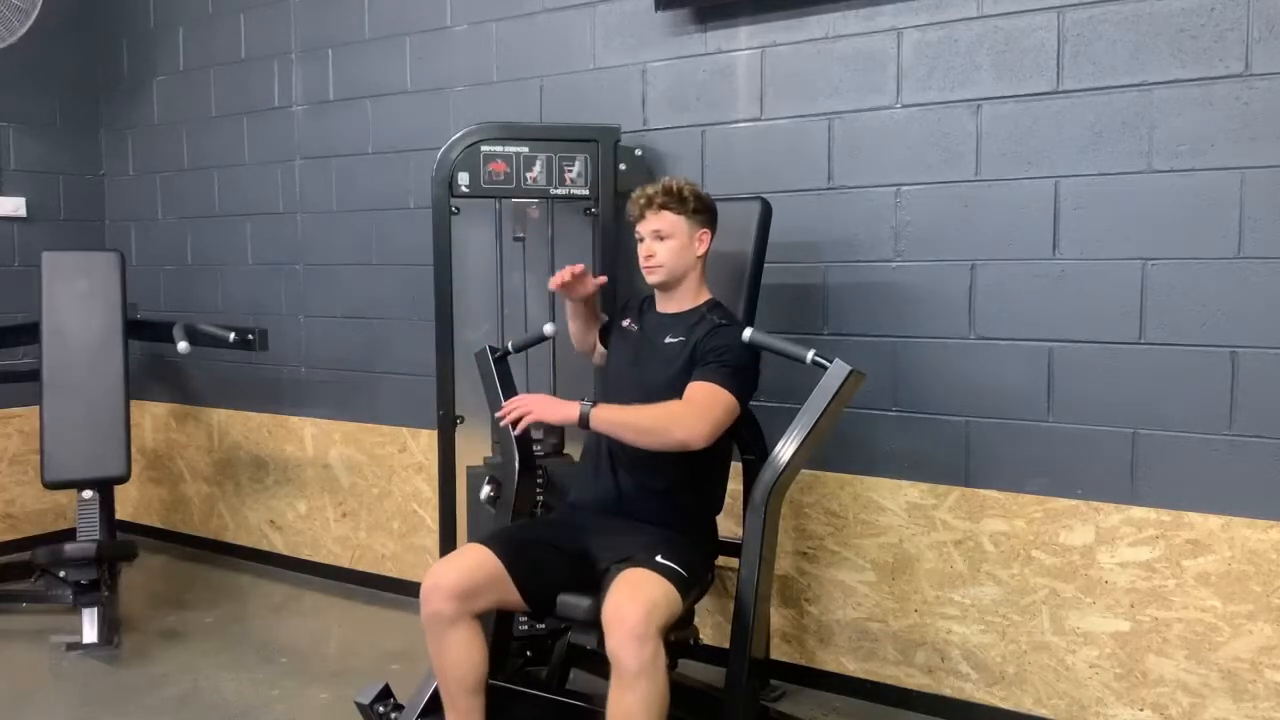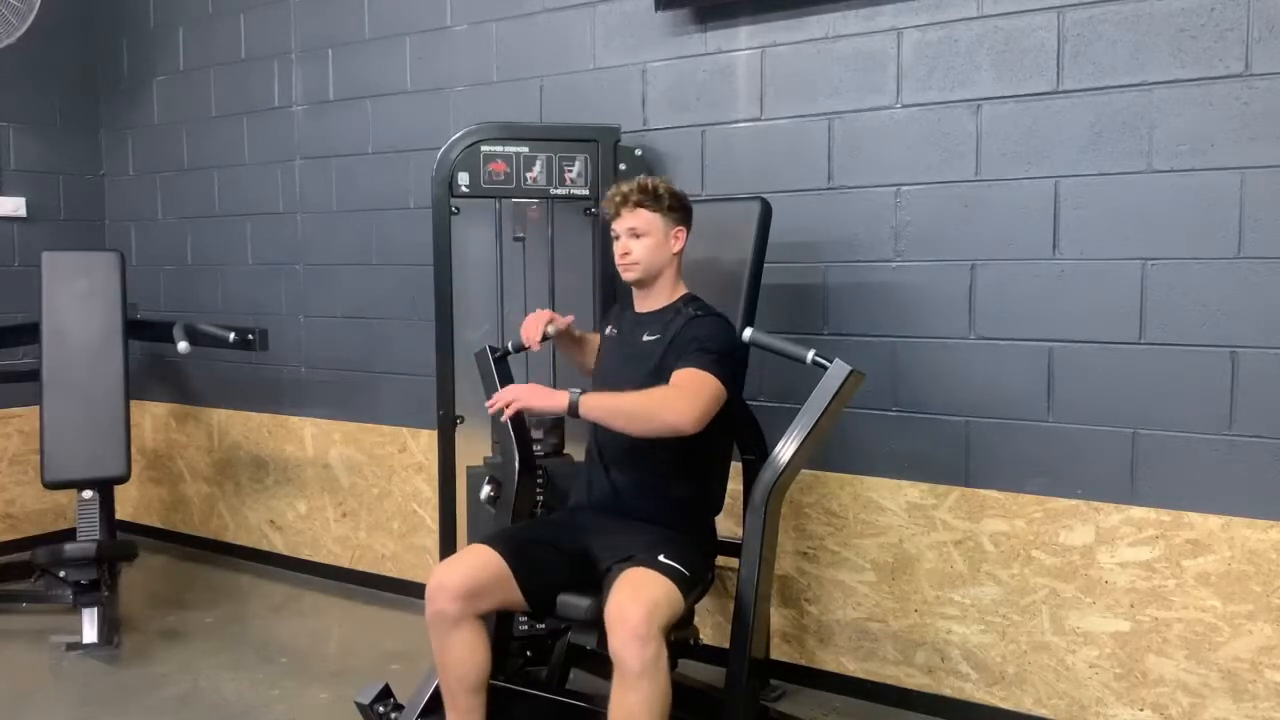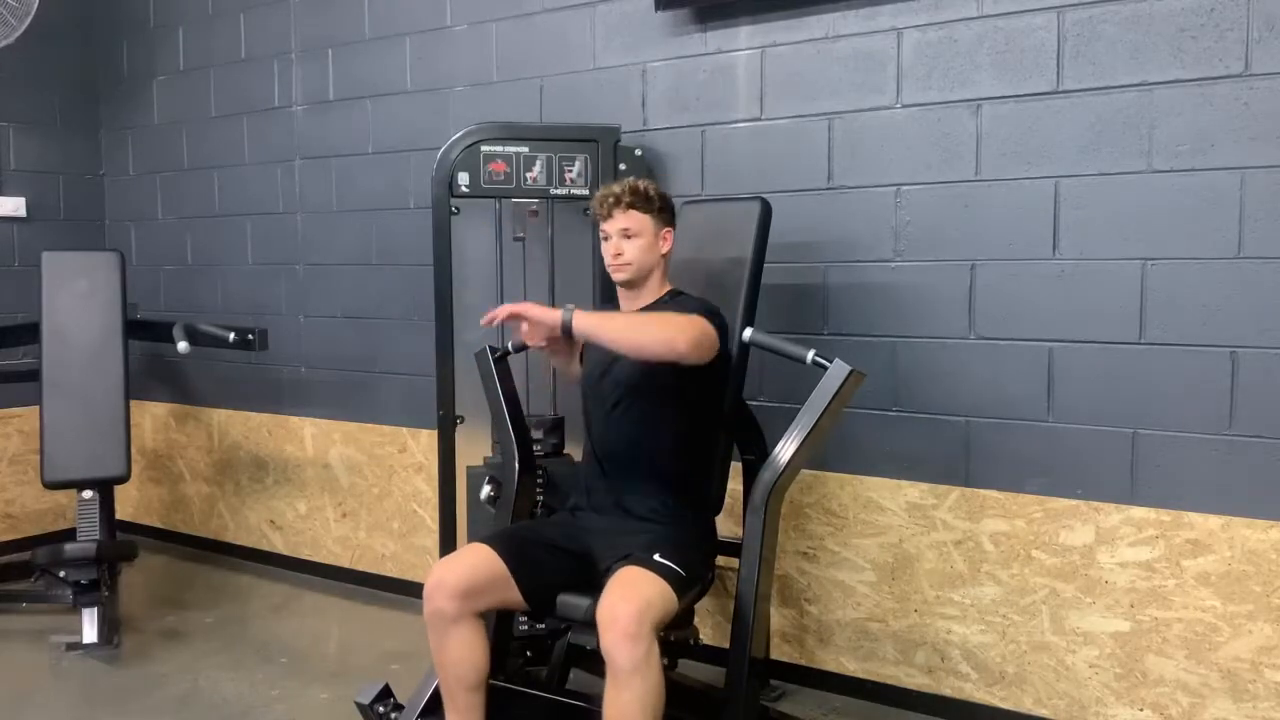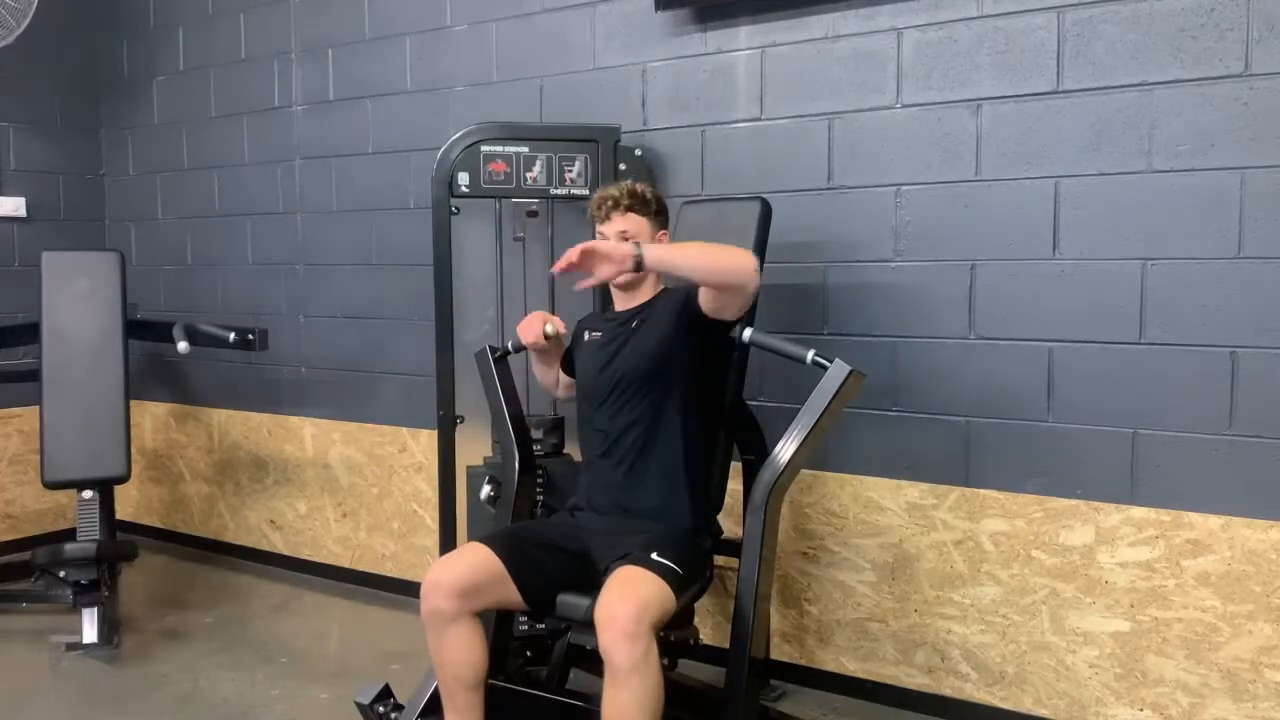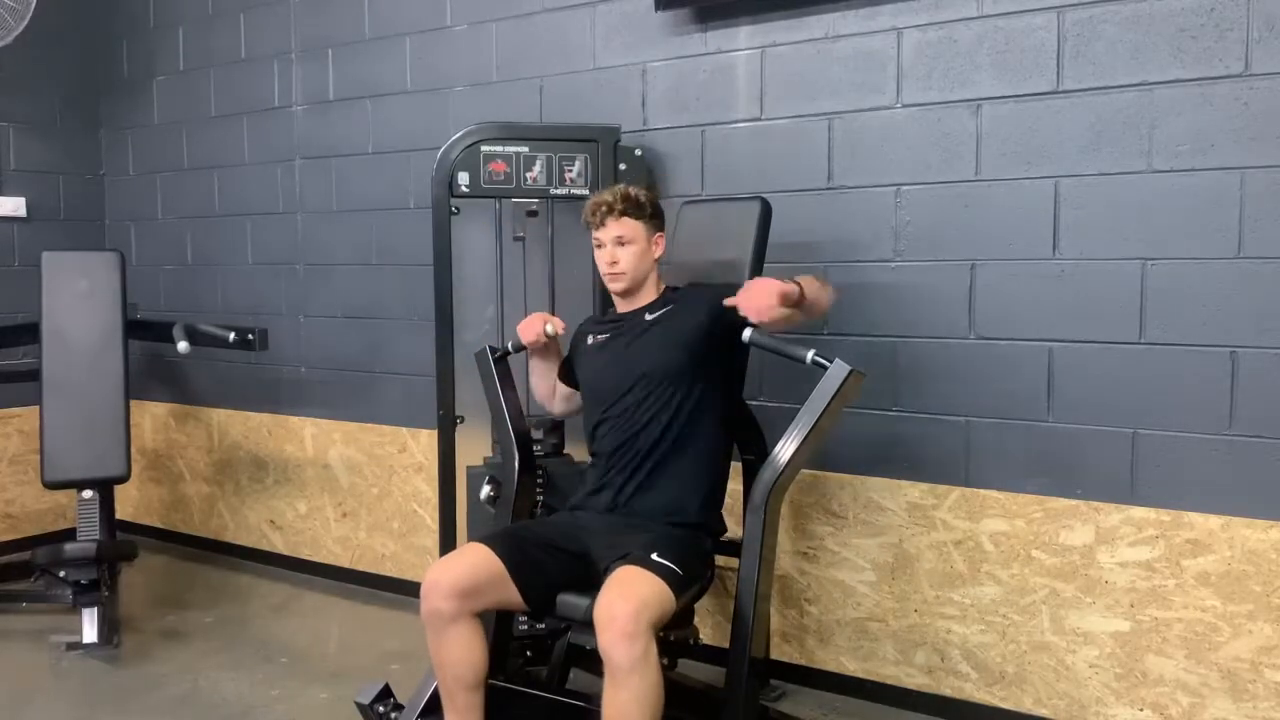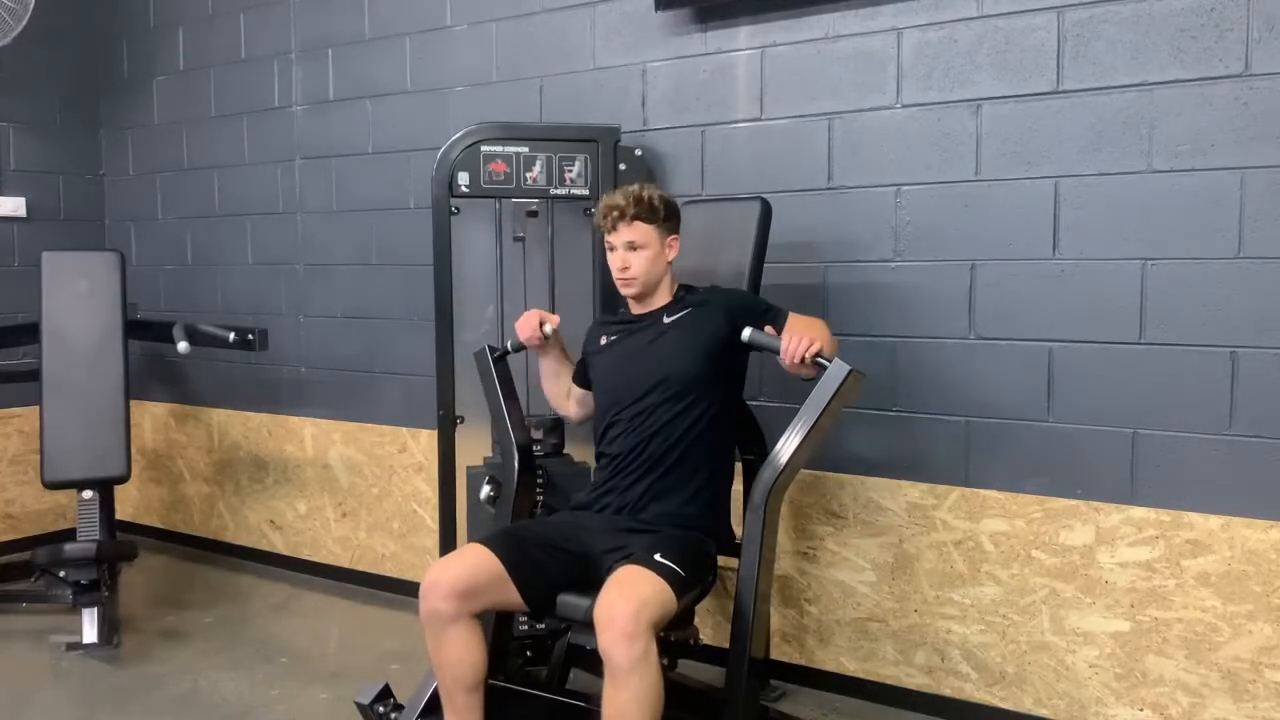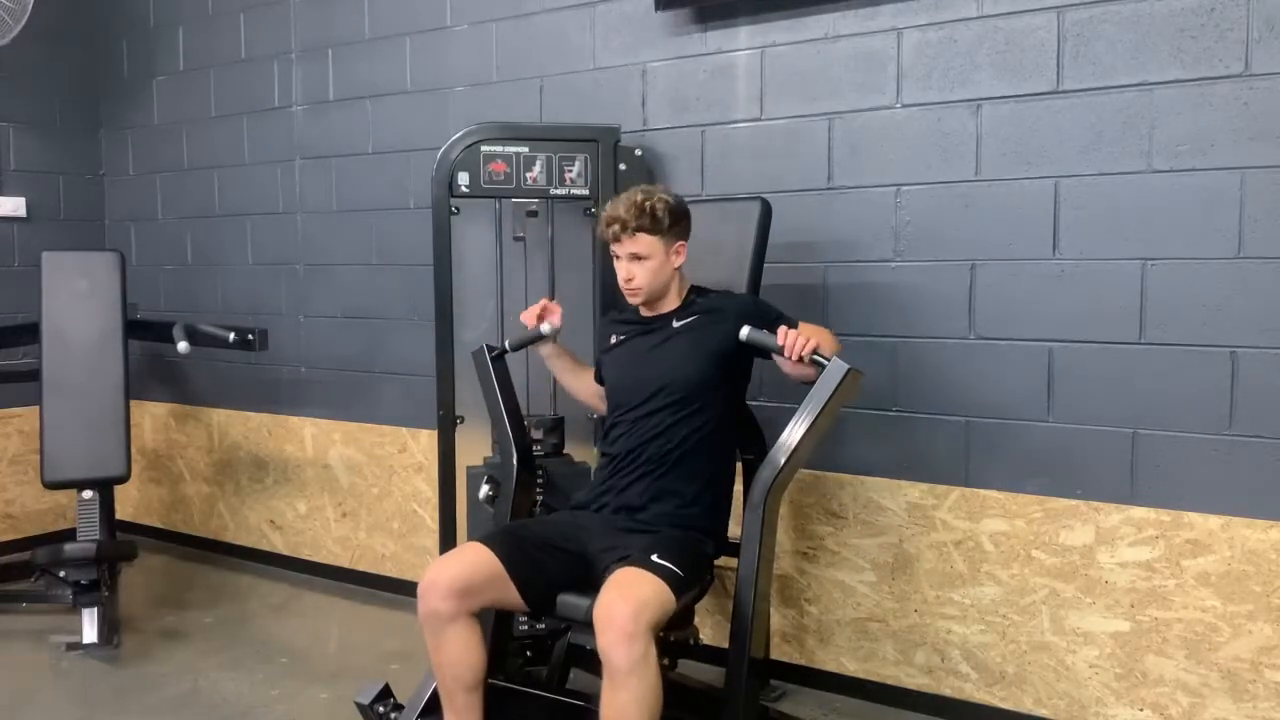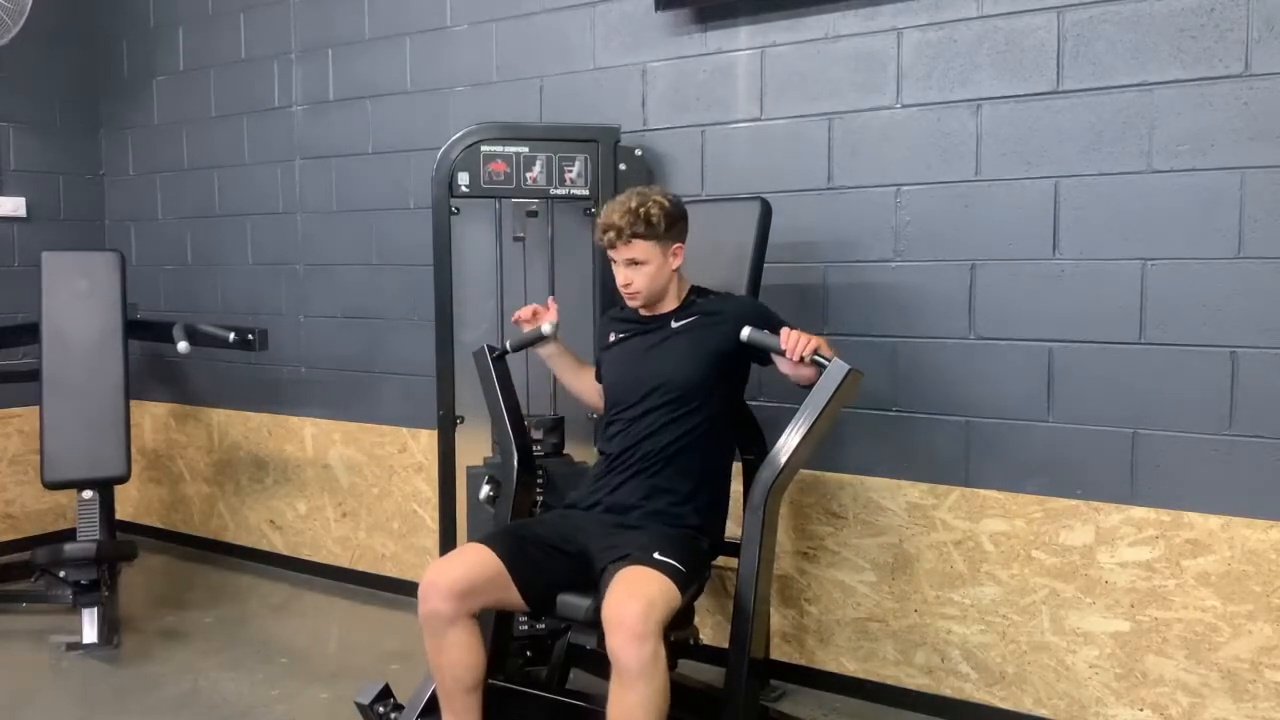
dt=0.2s
person 1, frame 1
left shoulder: (724, 338)
right shoulder: (633, 313)
left elbow: (692, 427)
right elbow: (588, 344)
left wrist: (575, 411)
right wrist: (575, 299)
left hip: (667, 531)
right hip: (586, 516)
left knee: (629, 622)
right knee: (443, 589)
person 1, frame 2
left shoulder: (705, 329)
right shoulder: (621, 318)
left elbow: (683, 411)
left wrist: (564, 400)
right wrist: (563, 333)
left hip: (666, 530)
right hip: (586, 519)
left knee: (632, 622)
right knee: (447, 589)
person 1, frame 3
left shoulder: (693, 315)
right shoulder: (608, 324)
left elbow: (675, 341)
left wrist: (562, 317)
right wrist: (555, 339)
left hip: (664, 529)
right hip: (585, 519)
left knee: (623, 620)
right knee: (446, 587)
person 1, frame 4
left shoulder: (685, 313)
right shoulder: (591, 328)
left elbow: (744, 270)
right elbow: (563, 385)
left wrist: (632, 260)
right wrist: (542, 346)
left hip: (666, 530)
right hip: (584, 520)
left knee: (621, 619)
right knee: (443, 587)
person 1, frame 5
left shoulder: (701, 307)
right shoulder: (590, 334)
left elbow: (820, 299)
right elbow: (557, 402)
left wrist: (788, 292)
right wrist: (539, 349)
left hip: (669, 529)
right hip: (585, 519)
left knee: (620, 618)
right knee: (443, 586)
person 1, frame 6
left shoulder: (717, 312)
right shoulder: (603, 333)
left elbow: (810, 339)
left wrist: (808, 341)
right wrist: (546, 347)
left hip: (672, 533)
right hip: (589, 521)
left knee: (621, 619)
right knee: (442, 589)
person 1, frame 7
left shoulder: (727, 316)
right shoulder: (615, 328)
left elbow: (820, 349)
left wrist: (809, 347)
right wrist: (549, 345)
left hip: (670, 532)
right hip: (588, 519)
left knee: (621, 620)
right knee: (441, 586)
person 1, frame 8
left shoulder: (728, 318)
right shoulder: (614, 324)
left elbow: (813, 364)
left wrist: (807, 354)
right wrist: (548, 345)
left hip: (667, 529)
right hip: (585, 516)
left knee: (629, 620)
right knee: (442, 588)
